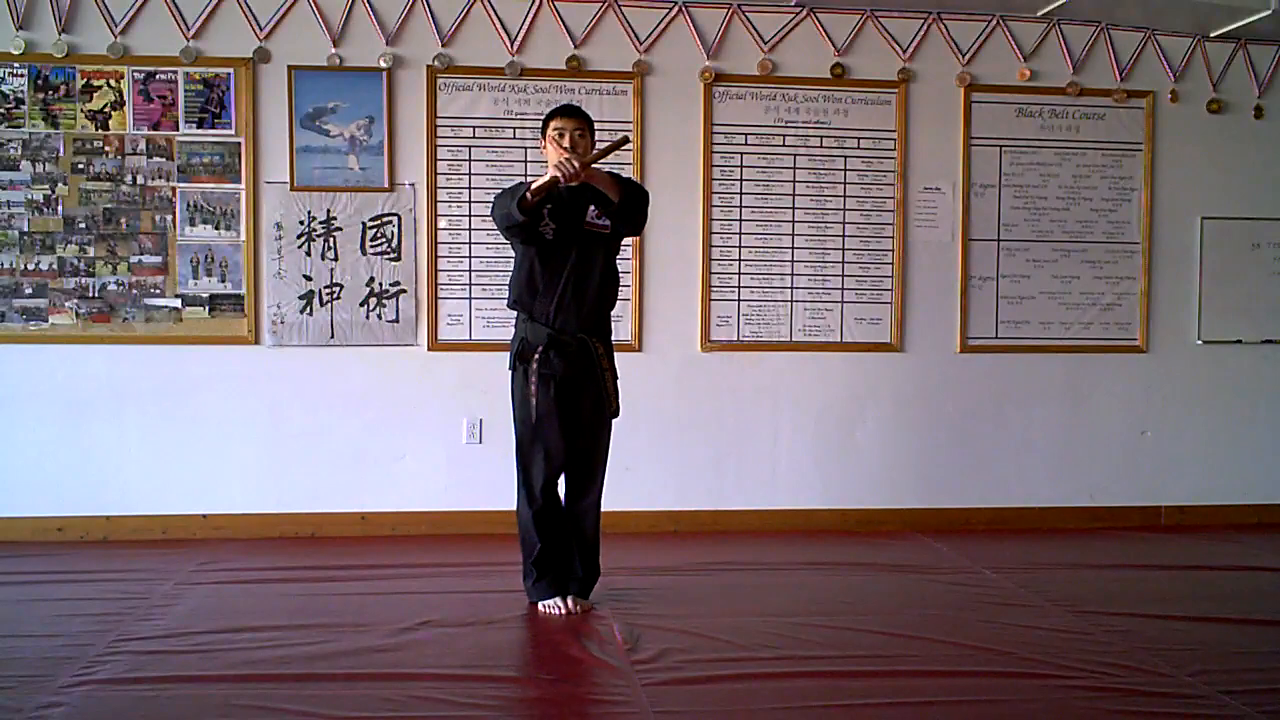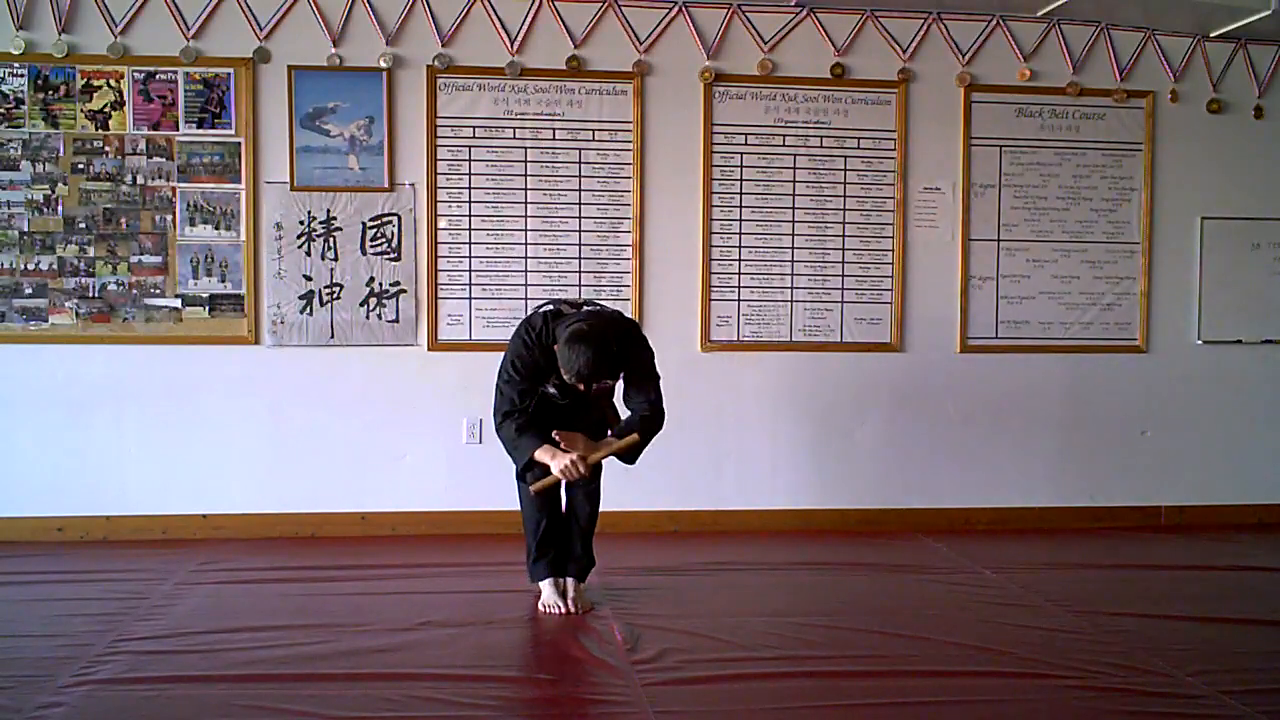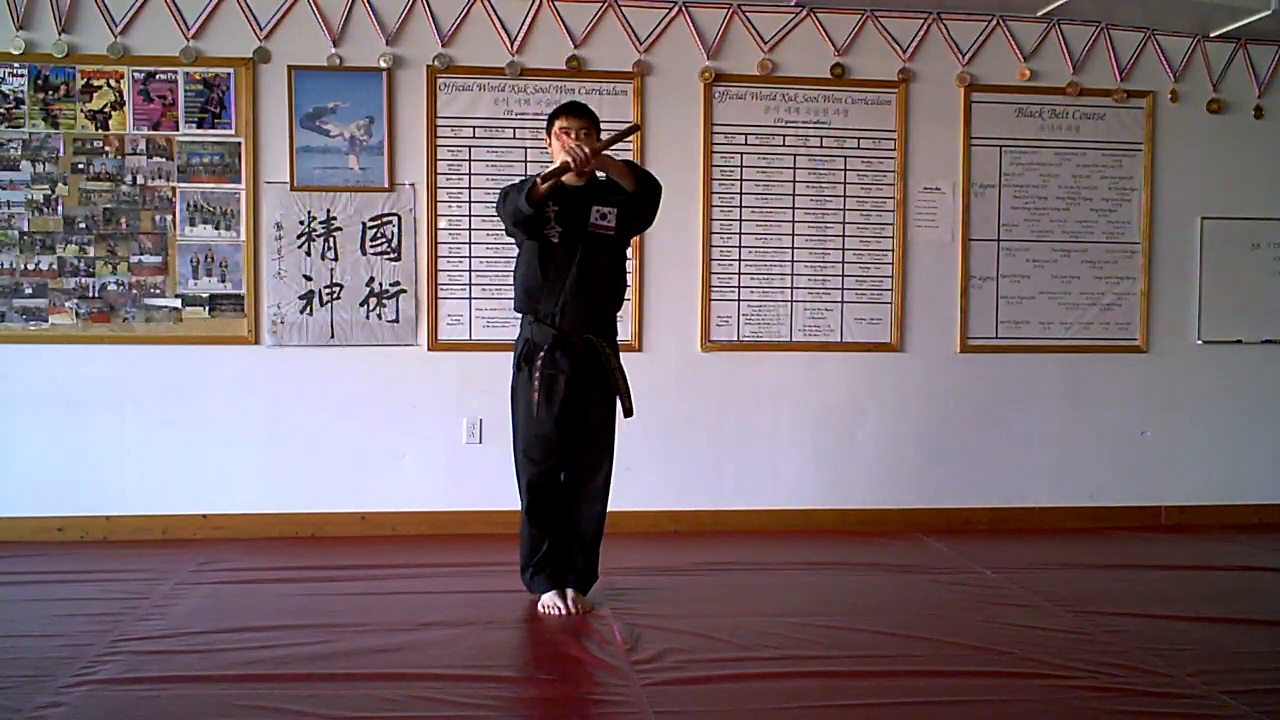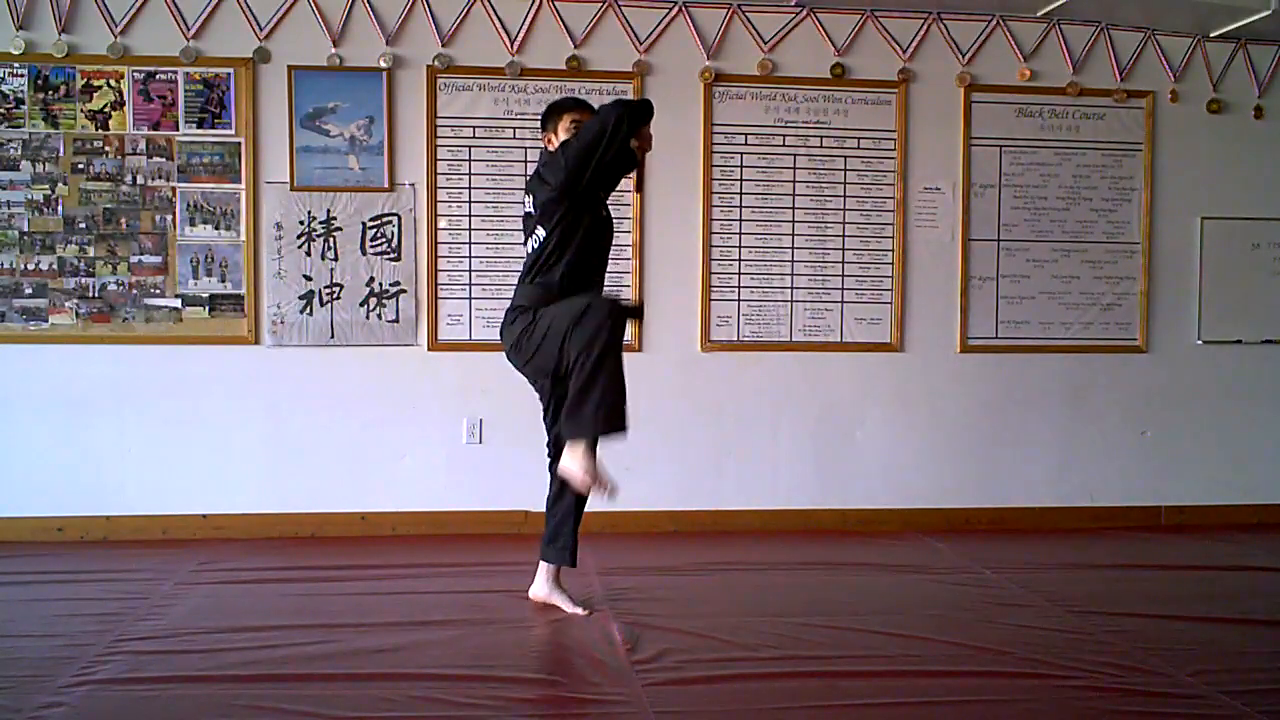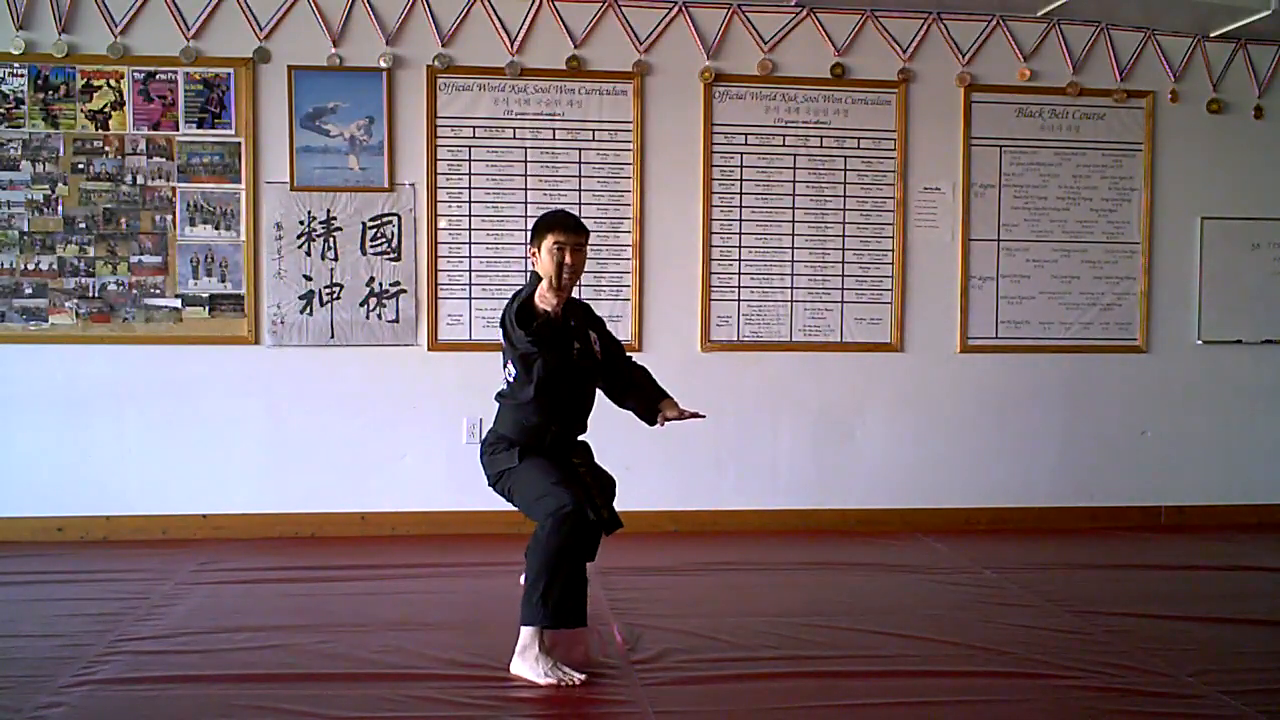
dt=1s
person 1, frame 1
left shoulder: (607, 199)
right shoulder: (526, 198)
left elbow: (636, 208)
right elbow: (507, 213)
left wrist: (592, 177)
right wrist: (548, 180)
left hip: (592, 354)
right hip: (538, 352)
left knee: (587, 475)
right knee: (539, 472)
left ankle: (577, 582)
right ankle: (544, 584)
person 1, frame 2
left shoulder: (629, 341)
right shoulder: (531, 339)
left elbow: (649, 412)
right elbow: (508, 415)
left wrist: (596, 448)
right wrist: (552, 455)
right hip: (541, 401)
left knee: (586, 479)
right knee: (537, 475)
left ankle: (574, 576)
right ankle: (548, 578)
person 1, frame 3
left shoulder: (615, 198)
right shoulder: (530, 194)
left elbow: (647, 193)
right elbow: (514, 208)
left wrist: (602, 164)
right wrist: (556, 171)
left hip: (596, 355)
right hip: (541, 353)
left knee: (591, 477)
right knee: (539, 474)
left ankle: (577, 582)
right ankle: (546, 582)
person 1, frame 4
left shoulder: (586, 181)
right shoulder: (556, 172)
left elbow: (616, 152)
right elbow: (617, 120)
left wrist: (633, 147)
right wrist: (637, 122)
left hip: (560, 335)
right hip: (532, 327)
left knee: (568, 455)
right knee: (602, 317)
left ankle: (548, 578)
right ankle: (579, 445)
person 1, frame 5
left shoulder: (583, 315)
right shoulder: (524, 307)
left elbow: (618, 370)
right elbow: (529, 325)
left wrist: (661, 405)
right wrist: (542, 307)
left hip: (560, 447)
right hip: (515, 450)
left knee: (598, 494)
right knee: (566, 511)
left ankle: (540, 570)
right ankle: (530, 649)
